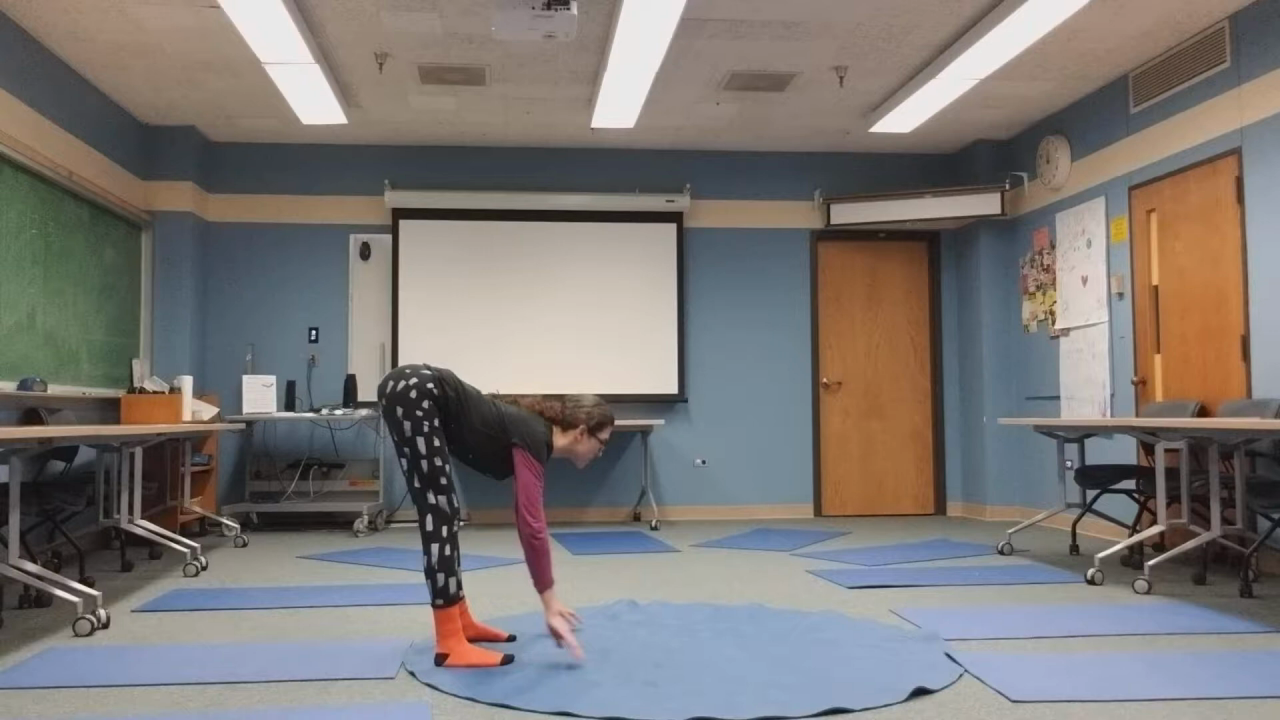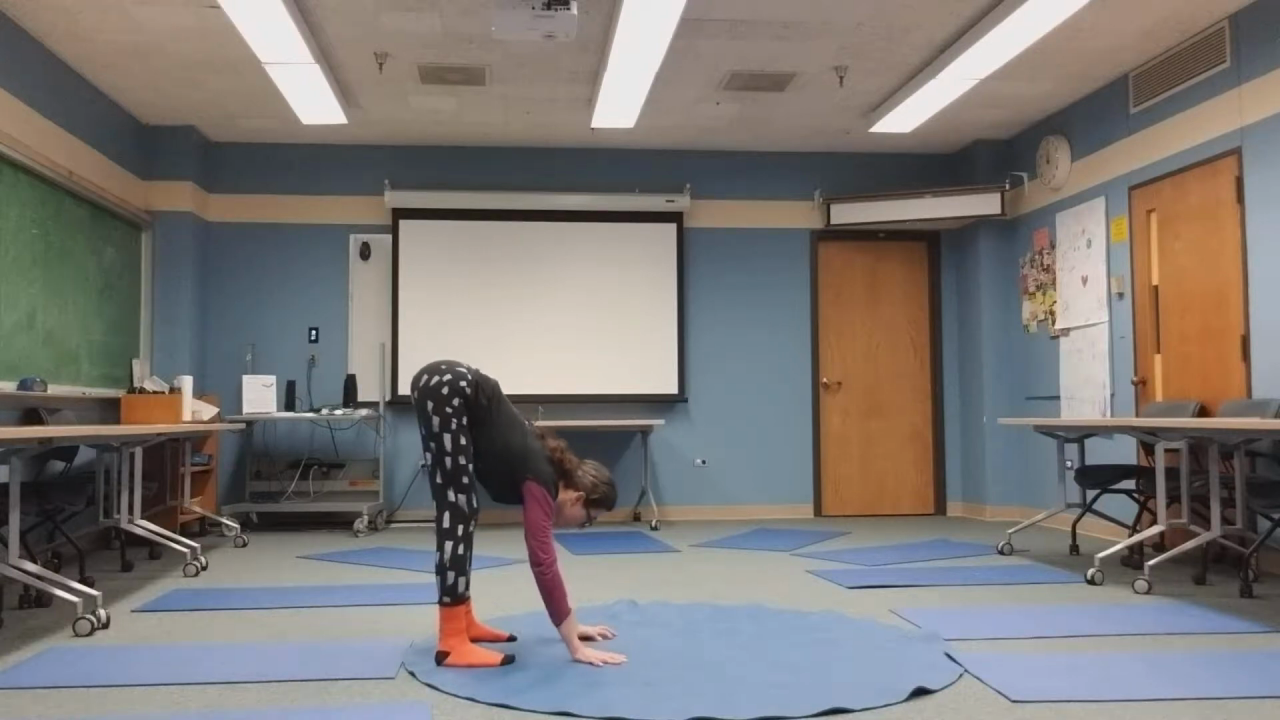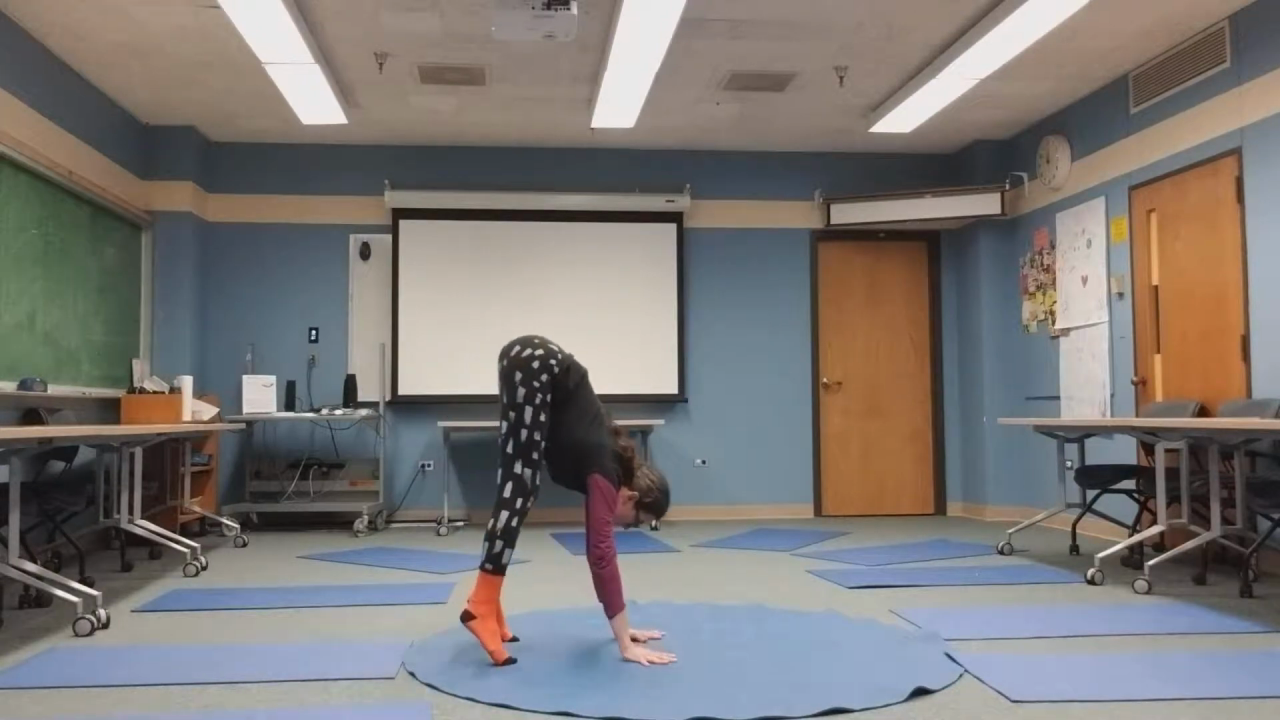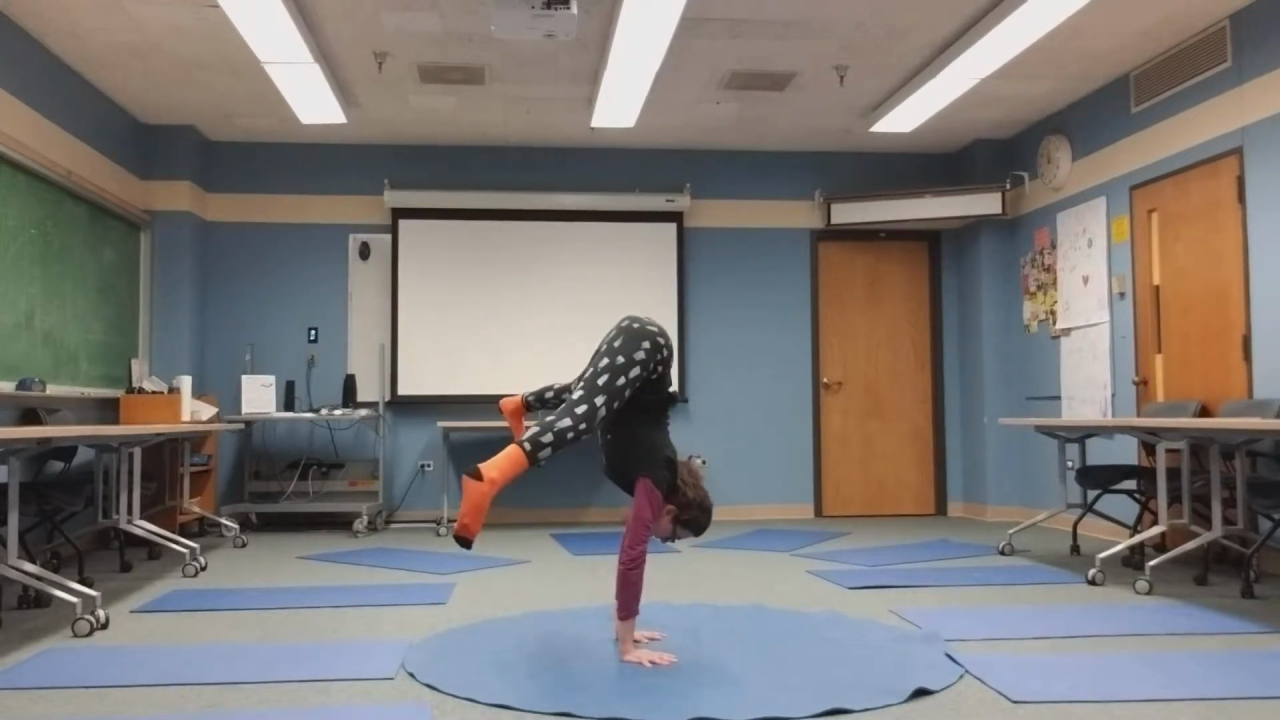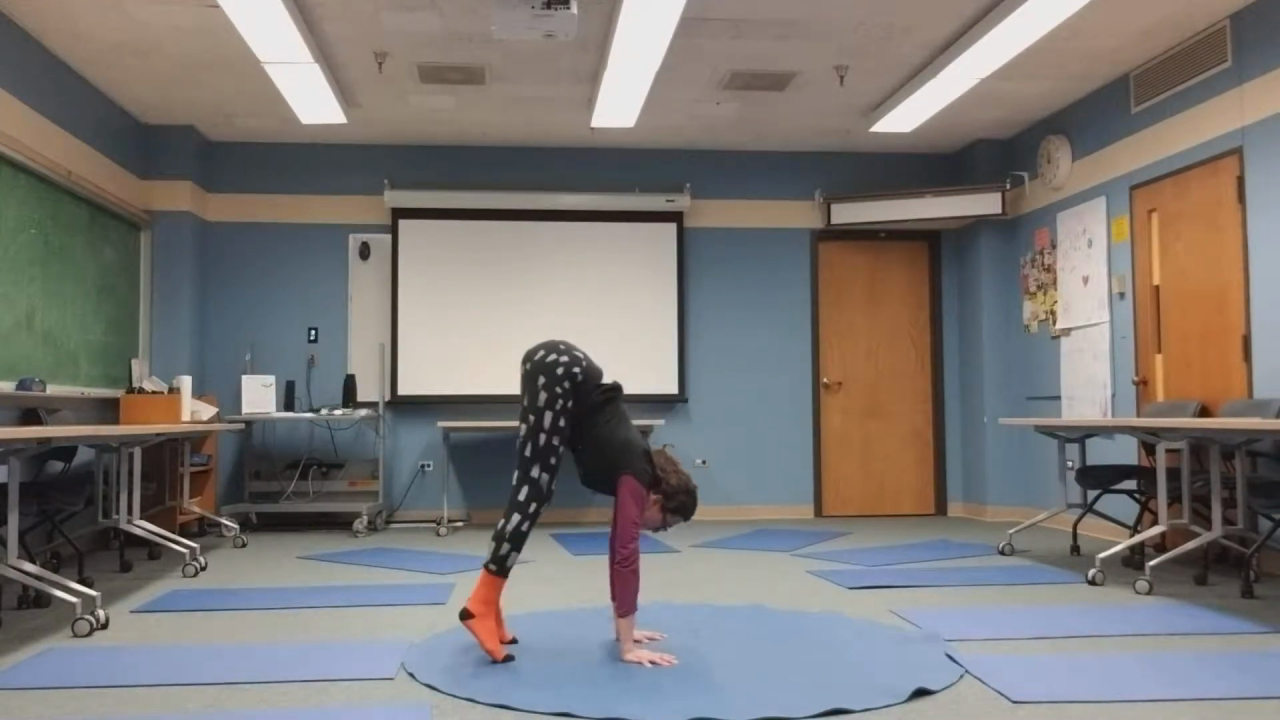
dt=1s
person 1, frame 1
left shoulder: (535, 433)
right shoulder: (532, 441)
left elbow: (531, 525)
right elbow: (532, 528)
left wrist: (552, 602)
right wrist: (551, 610)
left hip: (417, 395)
right hip: (413, 394)
left knee: (443, 514)
right knee: (439, 515)
left ankle: (461, 621)
right ankle: (451, 644)
person 1, frame 2
left shoulder: (551, 472)
right shoulder: (540, 480)
left elbow: (543, 559)
right elbow: (543, 562)
left wrist: (570, 626)
right wrist: (576, 646)
left hip: (451, 389)
right hip: (446, 389)
left knee: (460, 513)
right knee: (458, 514)
left ankle: (463, 620)
right ankle: (452, 642)
person 1, frame 3
left shoulder: (605, 468)
right shoulder: (606, 473)
left elbow: (599, 549)
right elbow: (602, 553)
left wrist: (622, 629)
right wrist: (625, 644)
right hip: (532, 363)
left knee: (519, 487)
right knee: (519, 488)
left ankle: (488, 605)
right ankle: (482, 606)
person 1, frame 4
left shoulder: (655, 479)
right shoulder: (655, 482)
left elbow: (630, 550)
right elbow: (633, 558)
left wrist: (624, 627)
right wrist: (626, 646)
left knee: (582, 396)
left ankle: (519, 406)
right ankle: (489, 477)
person 1, frame 5
left shoulder: (630, 471)
right shoulder: (636, 476)
left elbow: (620, 548)
right elbow: (626, 555)
left wrist: (624, 628)
right wrist: (627, 646)
left hip: (561, 371)
right hip: (556, 368)
left knee: (533, 493)
right knee: (532, 495)
right ankle: (482, 606)
